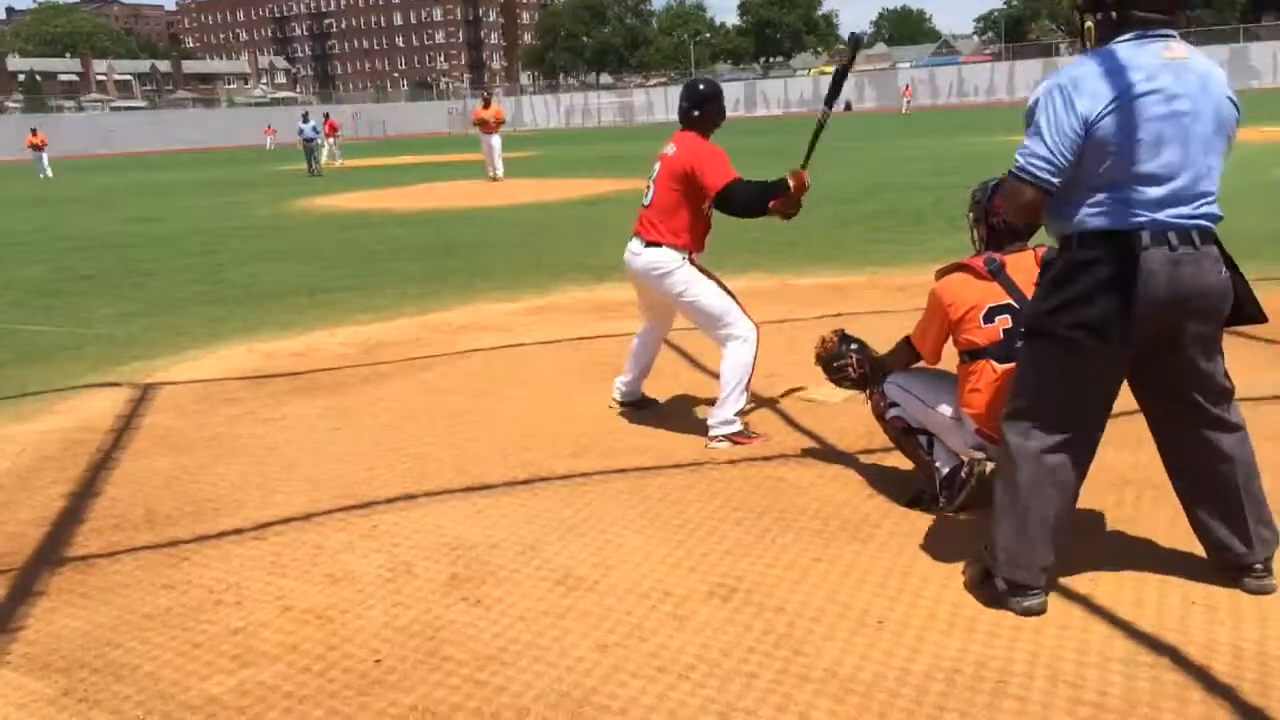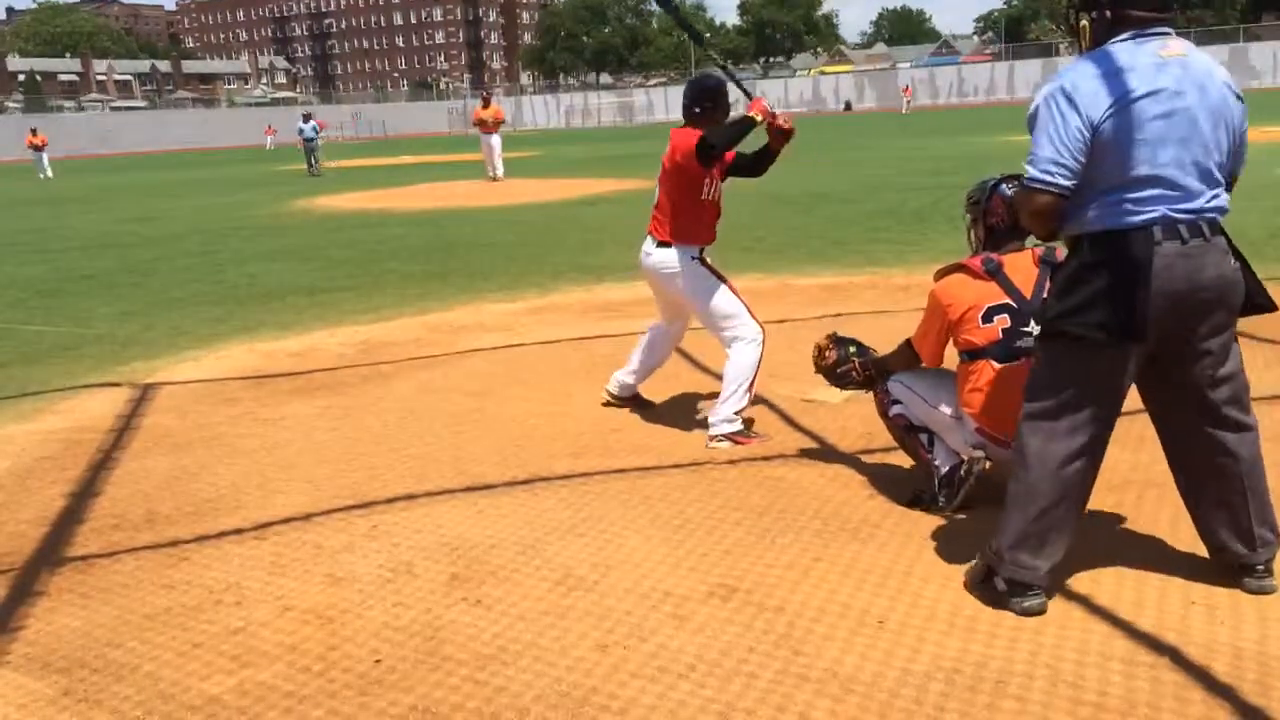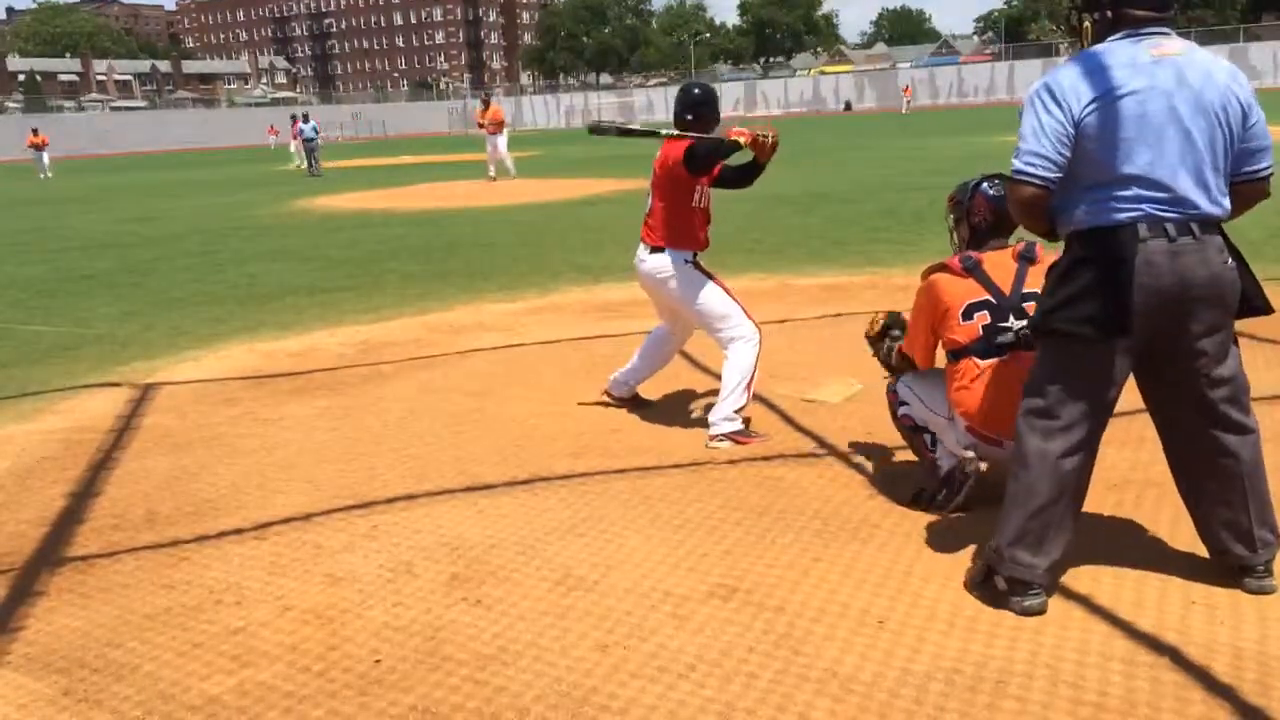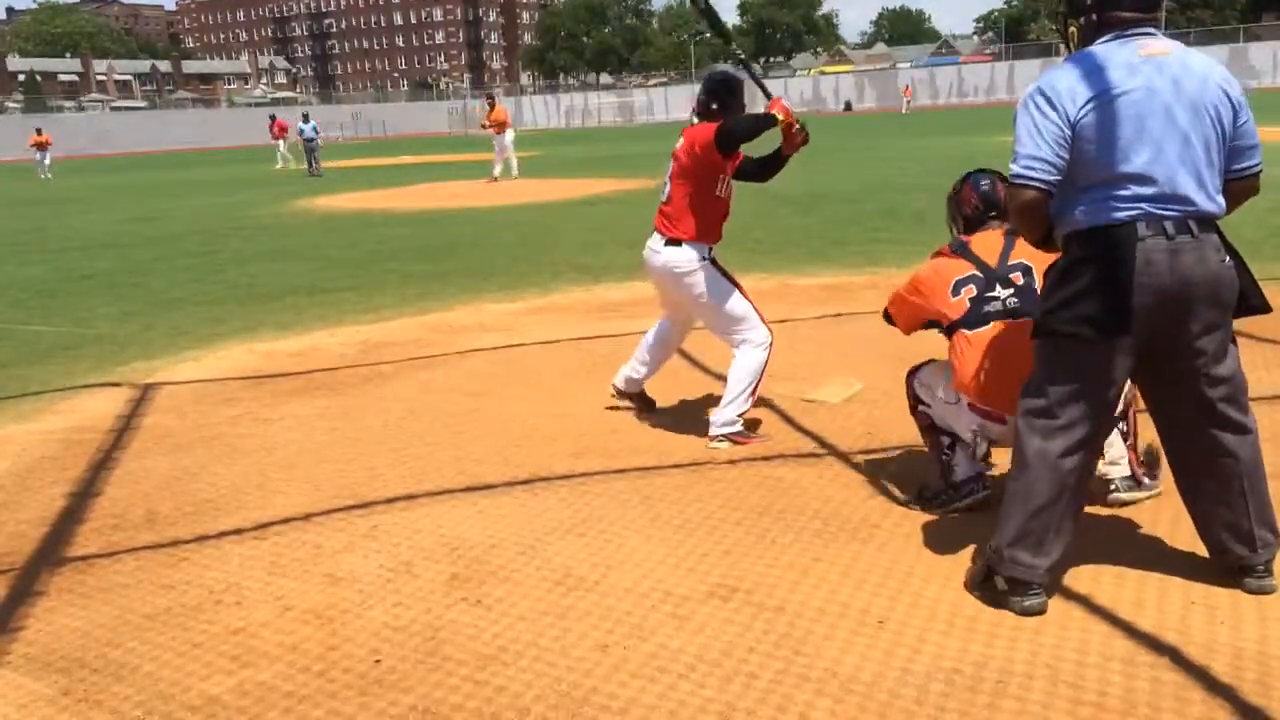
dt=0.5s
person 1, frame 1
left shoulder: (1081, 80)
right shoulder: (1216, 79)
left elbow: (1024, 201)
left wrist: (1010, 188)
left hip: (1107, 273)
right hip: (1199, 267)
left knee: (1042, 427)
right knee: (1208, 419)
left ankle: (1016, 575)
person 1, frame 2
left shoulder: (1080, 82)
right shoulder: (1218, 76)
left elbow: (1041, 203)
right elbow: (1225, 176)
left wrist: (1052, 229)
left hip: (1117, 272)
right hip: (1209, 263)
left knee: (1060, 424)
right knee: (1218, 417)
left ankle: (1019, 574)
person 1, frame 3
left shoulder: (1072, 80)
right shoulder: (1226, 76)
left elbow: (1027, 194)
left wrist: (1058, 230)
left hip: (1110, 268)
right hip: (1204, 264)
left knee: (1056, 421)
right knee: (1219, 416)
left ankle: (1019, 573)
person 1, frame 4
left shoulder: (1064, 82)
right shoulder: (1215, 74)
left elbow: (1027, 197)
left wrist: (1048, 239)
left hip: (1108, 268)
right hip: (1202, 263)
left knee: (1057, 422)
right knee: (1217, 415)
left ankle: (1019, 572)
person 2, frame 1
left shoulder: (676, 146)
right shoulder: (703, 152)
left elbow: (721, 202)
right elbow: (737, 198)
left wrist: (773, 204)
right wrist: (786, 186)
left hip: (638, 254)
right hip: (666, 262)
left knee: (656, 323)
right knee: (740, 333)
left ankle: (627, 392)
right ankle: (724, 427)
person 2, frame 2
left shoulder: (693, 142)
right shoulder: (686, 141)
left elbow: (751, 166)
right elbow: (711, 149)
left wrist: (775, 141)
right wrist: (753, 116)
left hip: (657, 253)
right hip: (679, 259)
left knee: (672, 324)
right knee: (746, 335)
left ankle: (621, 388)
right ankle: (725, 426)
person 2, frame 3
left shoulder: (688, 150)
right shoulder: (676, 150)
left elbow: (736, 179)
right elbow: (699, 159)
left wrist: (760, 157)
right wrist: (735, 140)
left hip: (653, 259)
right hip: (671, 264)
left knee: (676, 327)
right knee: (744, 335)
left ankle: (621, 387)
right ankle: (724, 426)
person 2, frame 4
left shoulder: (704, 142)
right shoulder: (701, 137)
left elbow: (758, 172)
right elbow: (733, 132)
left wrist: (788, 148)
right wrist: (775, 115)
left hip: (659, 251)
right hip: (687, 258)
left knee: (675, 322)
right knee: (755, 338)
left ankle: (628, 385)
right ankle: (725, 427)
person 3, frame 1
left shoulder: (955, 285)
left elbow: (910, 354)
left wrist: (871, 368)
left hip: (986, 433)
left knee: (887, 387)
left ankle: (948, 472)
person 3, frame 2
left shoulder: (953, 286)
left elbow: (914, 357)
left wrist: (869, 368)
left hip: (988, 434)
left knee: (891, 386)
left ankle: (950, 469)
person 3, frame 3
left shoulder: (940, 284)
right shoulder: (1051, 268)
left elbow: (911, 363)
left wrist: (887, 354)
left hip: (982, 435)
left knee: (903, 387)
left ankle: (949, 471)
person 3, frame 4
left shoulder: (938, 269)
right shoulder: (1044, 248)
left elbow: (893, 315)
left hip: (985, 419)
left knee: (922, 378)
left ankle: (963, 479)
right ankle: (1122, 476)
